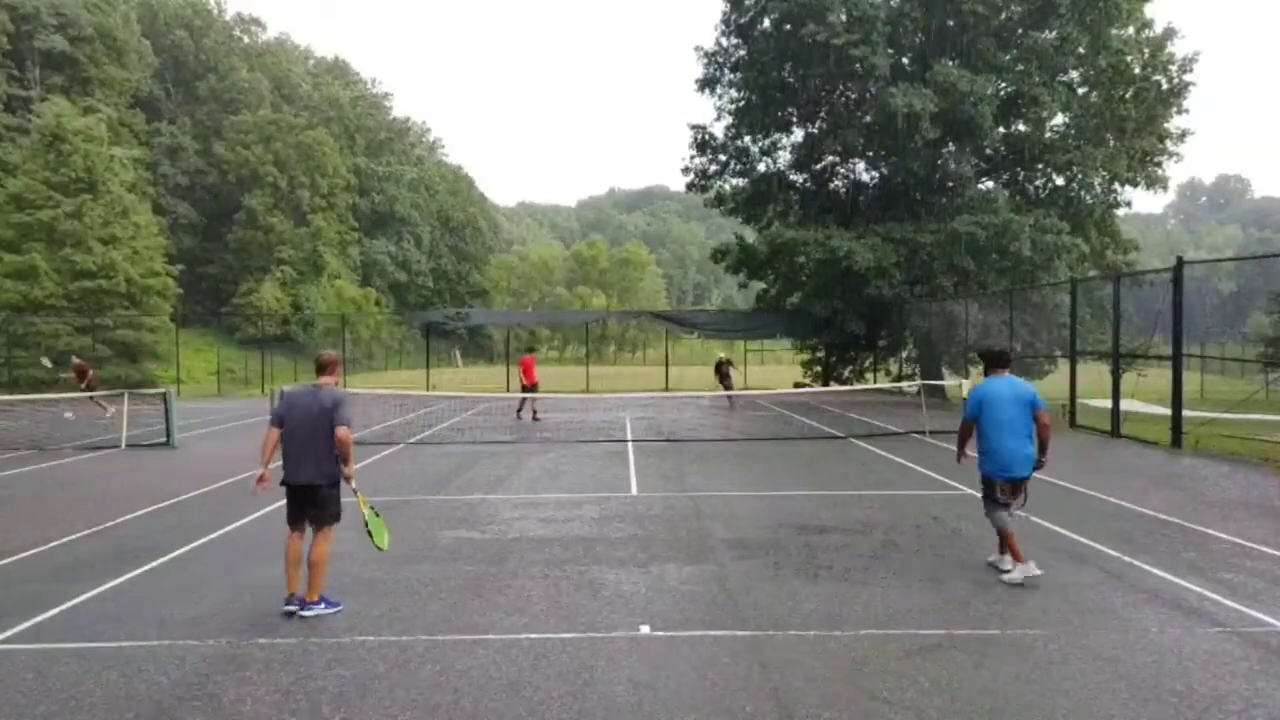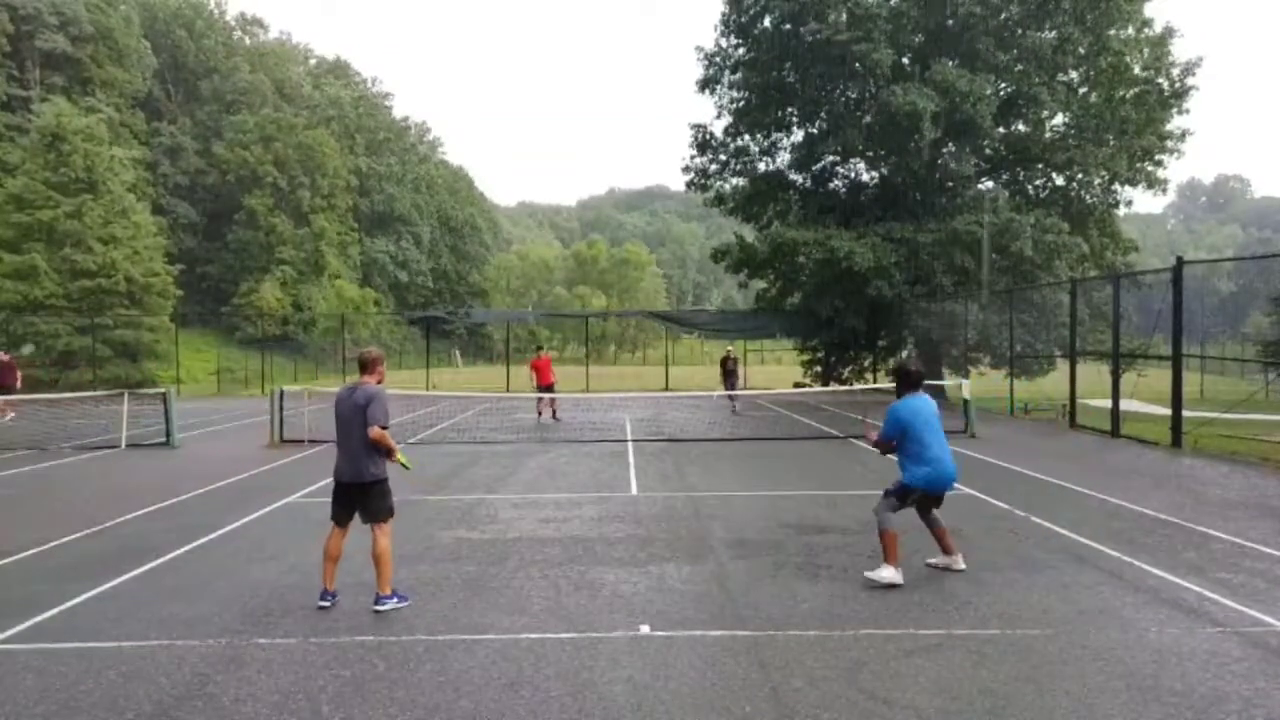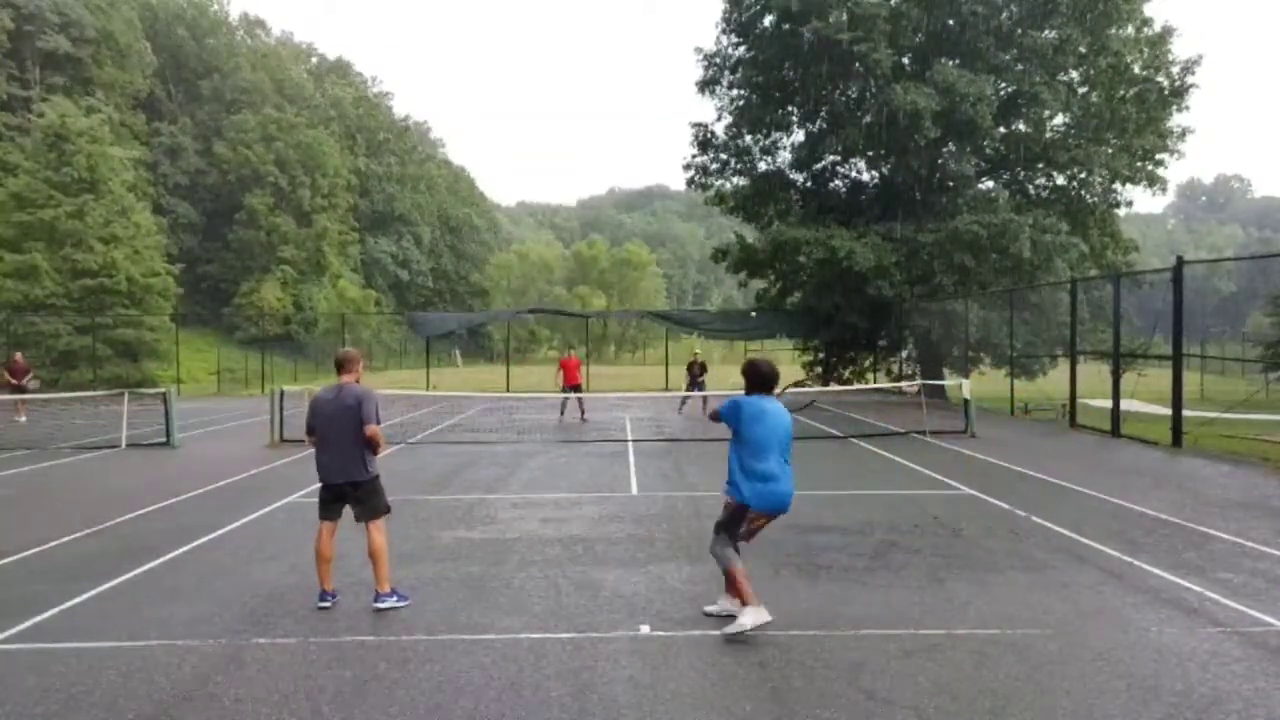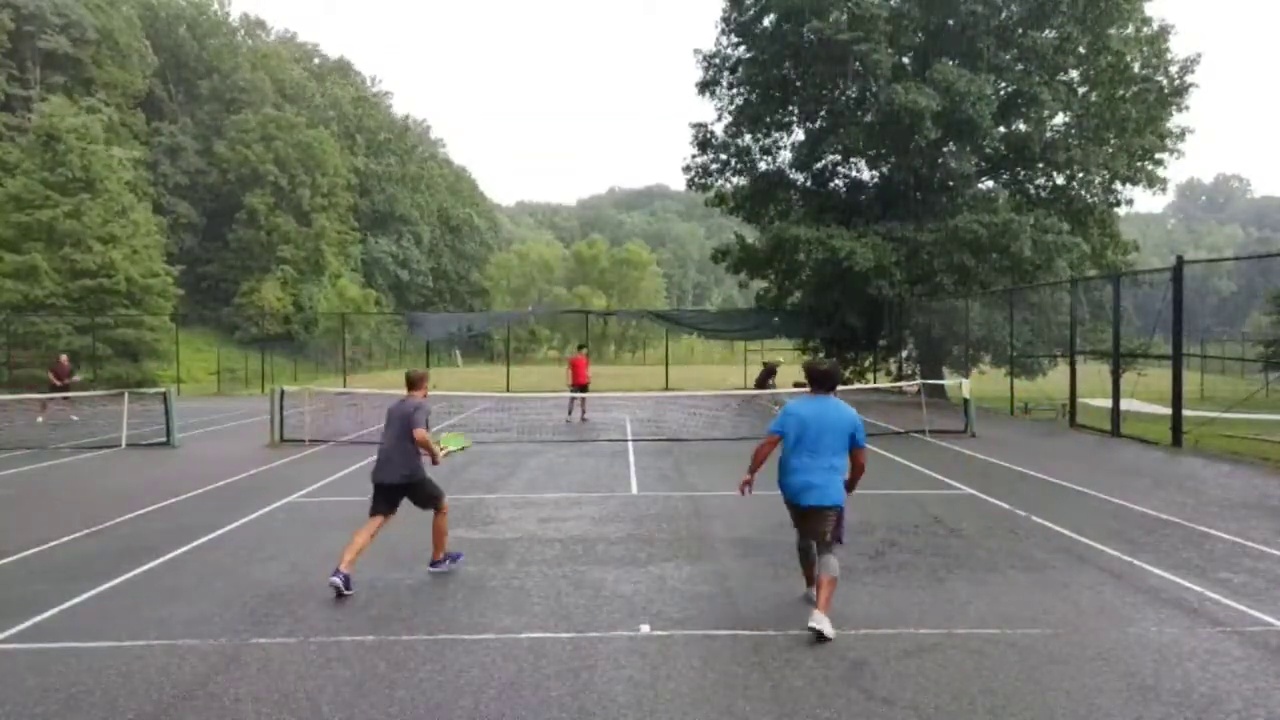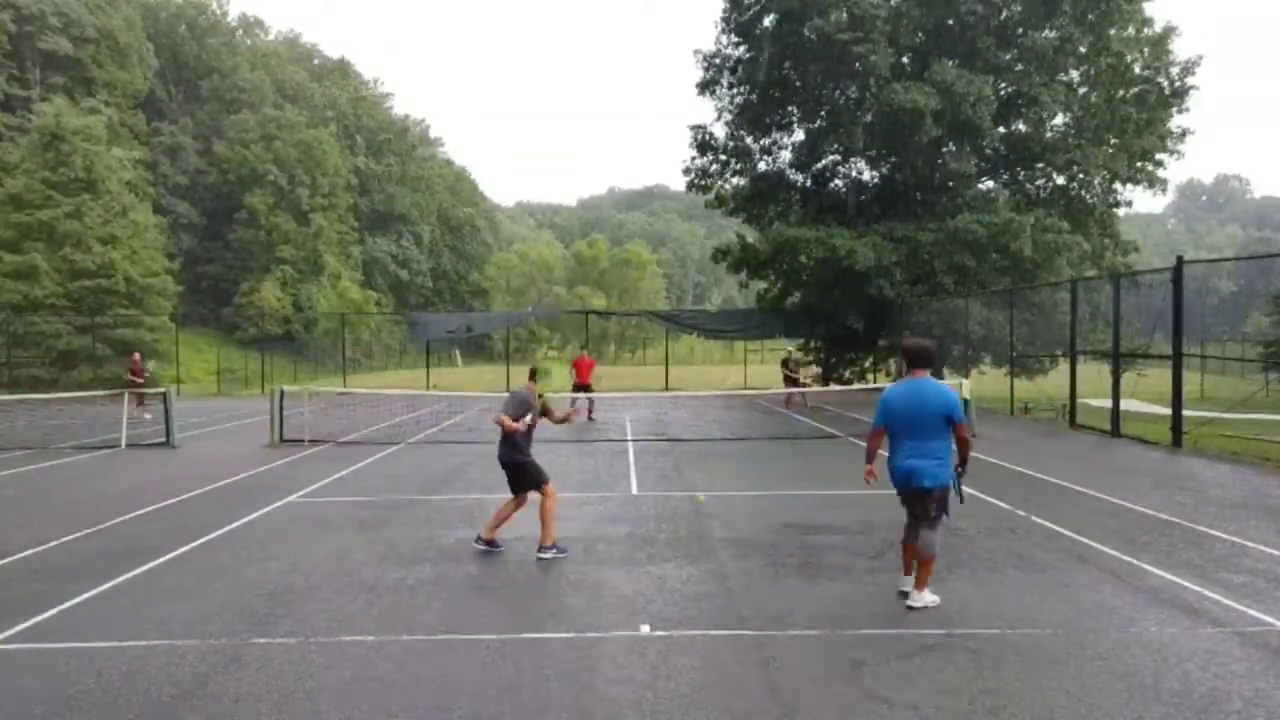
dt=1s
person 1, frame 1
left shoulder: (980, 391)
right shoulder: (1027, 388)
left elbow: (967, 427)
right elbow: (1043, 423)
left wrist: (960, 449)
right wrist: (1042, 453)
left hip: (996, 462)
right hip: (1023, 461)
left knee: (996, 510)
right knee: (1005, 507)
left ankle: (1023, 564)
right ankle: (1004, 557)
person 1, frame 2
left shoulder: (898, 409)
right shoulder: (929, 402)
left elbow: (883, 445)
left wrist: (872, 439)
right wrist: (895, 445)
left hip: (924, 475)
right hip: (946, 472)
left knee: (883, 509)
right knee: (926, 510)
left ankle: (891, 569)
right ankle: (952, 557)
person 1, frame 3
left shoulder: (742, 405)
right shoulder: (783, 413)
left elbow: (714, 415)
left wrist: (723, 411)
left hip: (754, 494)
right hip: (779, 493)
left knee: (720, 545)
right knee: (729, 541)
left ankle: (753, 608)
right ankle: (733, 600)
person 1, frame 4
left shoulder: (792, 409)
right shoulder: (850, 415)
left elbow: (768, 444)
right elbow: (859, 462)
left wrist: (750, 473)
right wrist: (851, 482)
left hip: (793, 486)
right hip: (828, 492)
left knee: (805, 538)
right knee: (826, 552)
left ankle: (812, 589)
right ankle: (819, 614)
person 1, frame 5
left shoulder: (890, 394)
right shoulder: (947, 394)
left elbow: (877, 434)
right elbow: (962, 436)
left wrist: (869, 463)
right wrist: (963, 463)
left hip: (902, 471)
right hip: (934, 473)
left knee: (913, 523)
right knee: (929, 529)
left ankle: (907, 580)
right ankle: (918, 592)
person 2, frame 1
left shoulder: (290, 395)
right shoulder: (337, 397)
left elbow: (273, 432)
right elbow: (341, 434)
left wrist: (264, 467)
right wrist: (348, 463)
left hip: (294, 476)
right hip: (324, 477)
left knee: (296, 532)
right knee: (323, 535)
left ankle: (291, 596)
right ankle: (312, 600)
person 2, frame 2
left shoulder: (342, 395)
right shoulder: (375, 394)
right elbow: (375, 432)
right wrist: (392, 448)
left hip: (343, 473)
right hip: (370, 474)
left knee: (338, 529)
right knee: (381, 530)
left ankle: (327, 591)
right ankle: (384, 595)
person 2, frame 3
left shoulder: (318, 398)
right shoulder: (363, 394)
left elbow: (312, 438)
right elbow: (371, 430)
right wrist: (378, 445)
left hip: (330, 474)
right hip: (362, 473)
left knee: (326, 529)
right knee: (376, 527)
left ankle: (326, 592)
right ankle: (384, 592)
person 2, frame 4
left shoulder: (393, 408)
right shoulder: (420, 406)
right elbow: (419, 435)
left wrist: (426, 449)
right wrist: (435, 453)
left hip: (383, 474)
right hip: (409, 473)
left knee: (374, 522)
right knee: (442, 507)
left ankle: (342, 572)
right ankle: (439, 560)
person 2, frame 5
left shoulder: (538, 398)
right shoulder: (520, 396)
left elbow: (554, 417)
right elbow: (499, 417)
left wrist: (566, 416)
right wrist: (513, 426)
left hip: (517, 455)
right hip: (516, 456)
left knee: (520, 498)
right knee: (549, 492)
left ankle: (485, 537)
right ankle: (547, 546)
